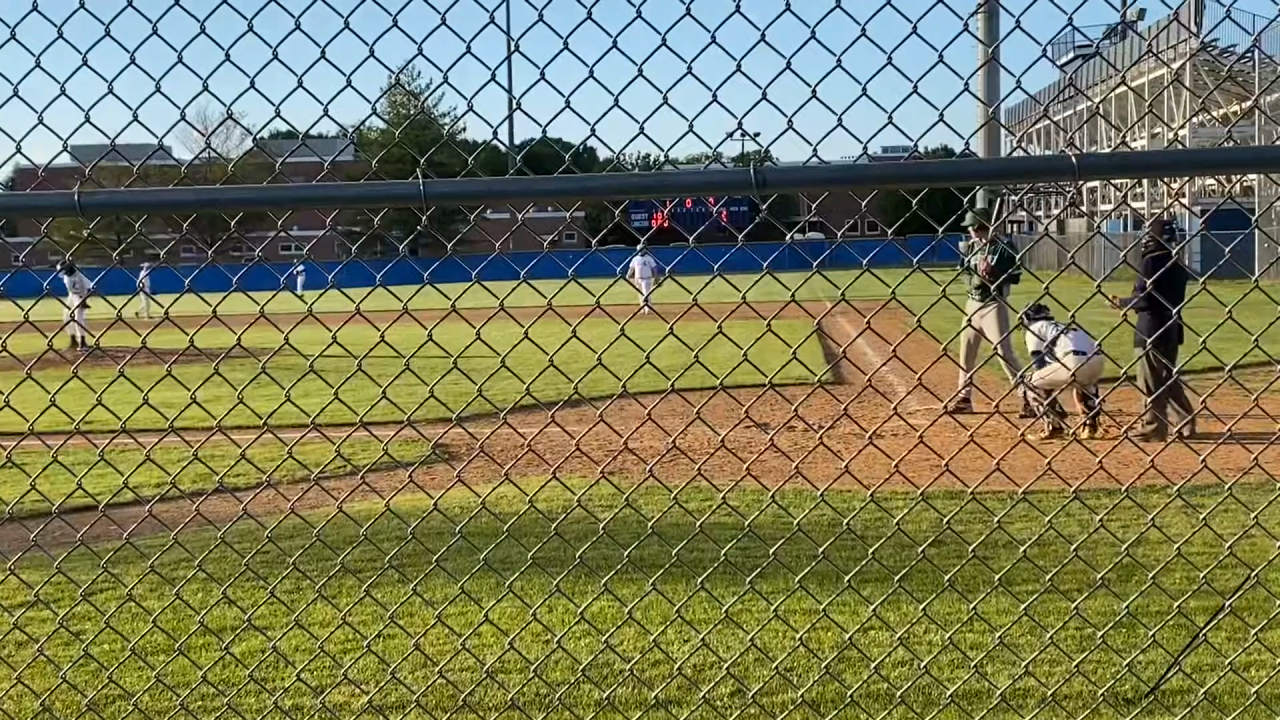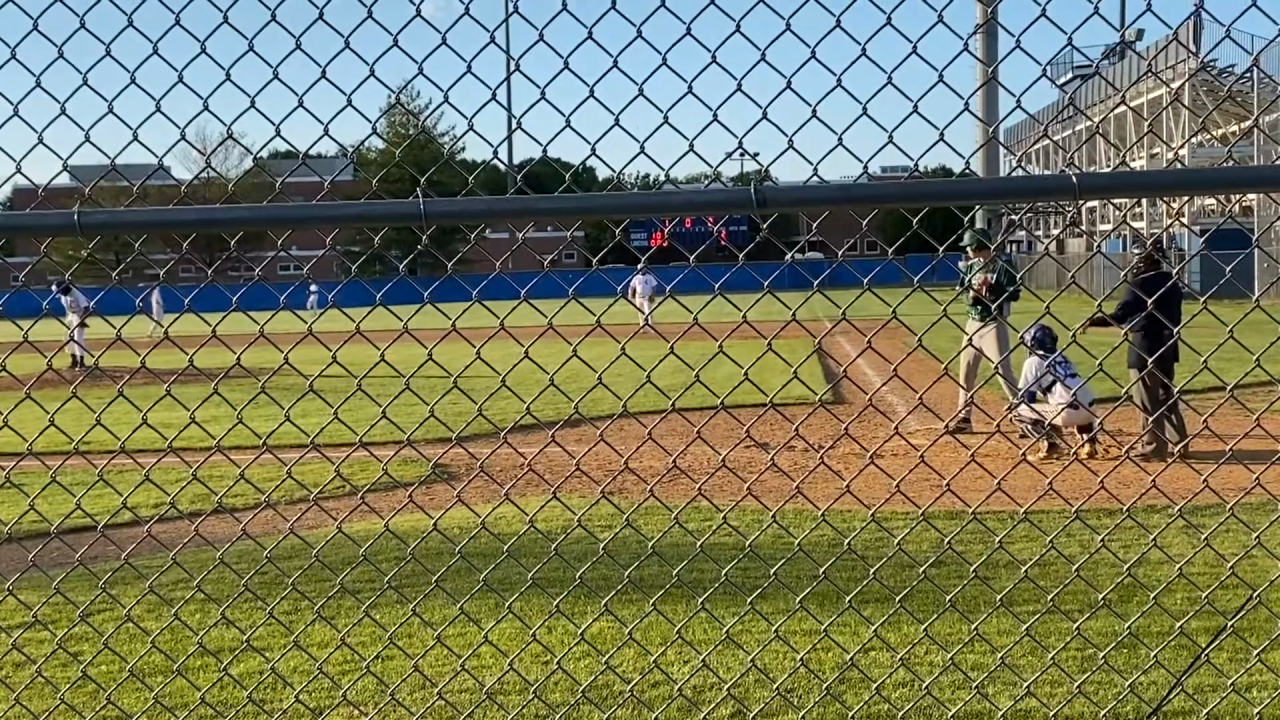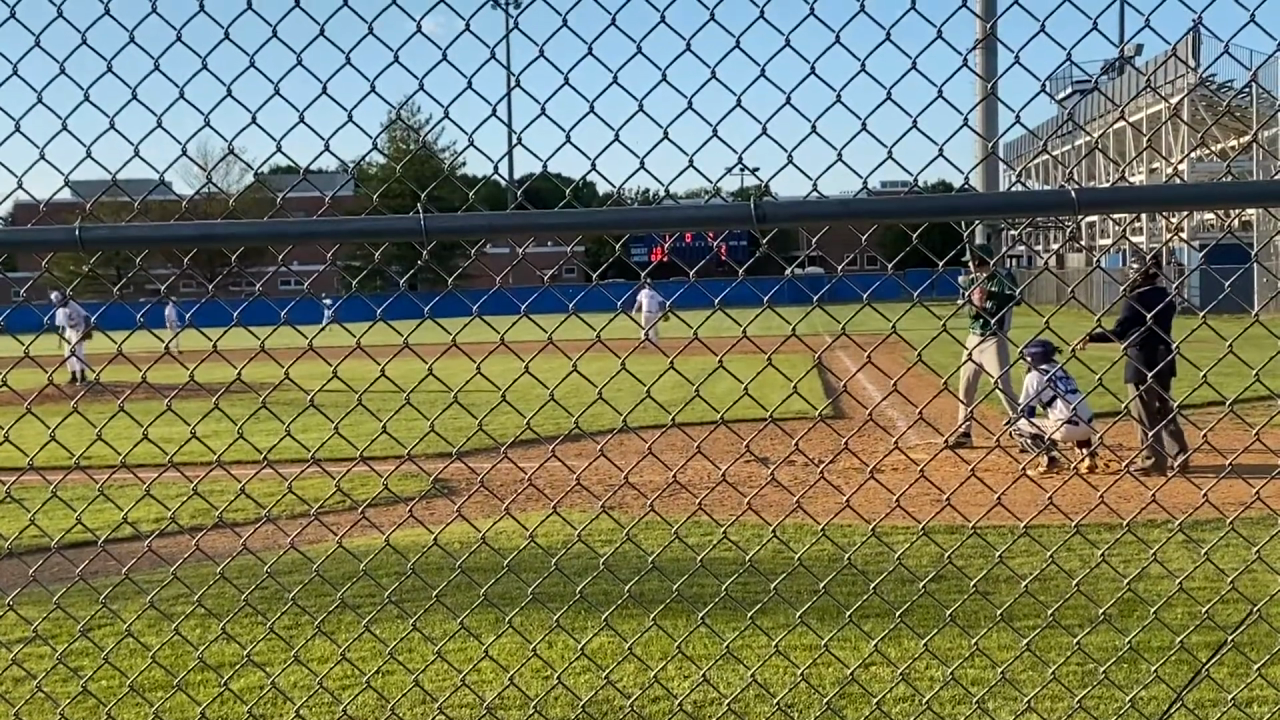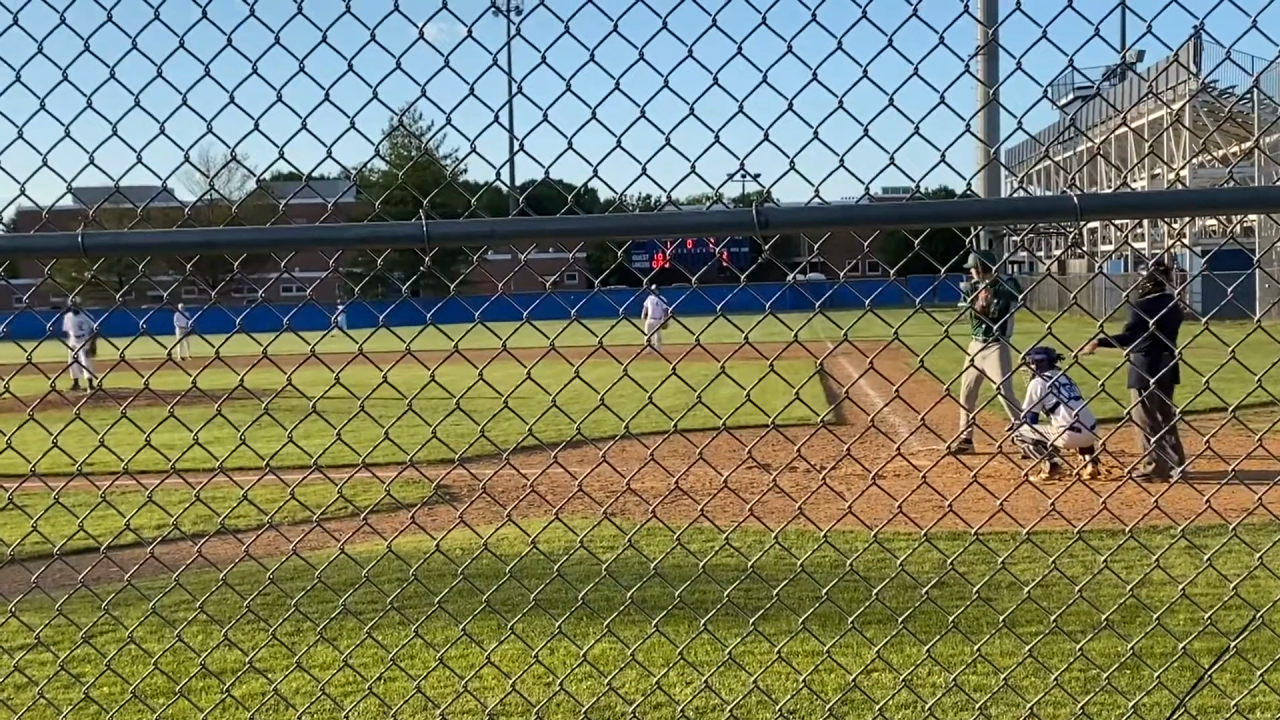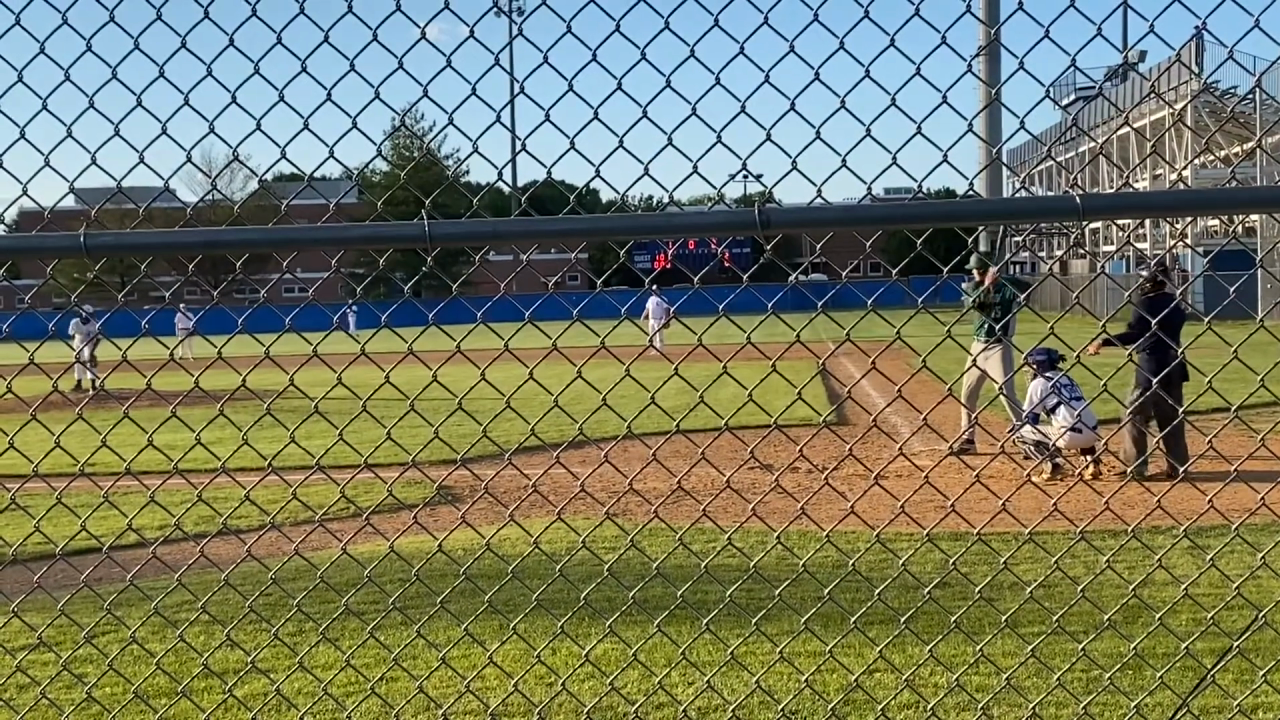
dt=0.5s
person 1, frame 1
left shoulder: (1150, 263)
right shoulder: (1177, 264)
left elbow: (1143, 300)
right elbow: (1177, 297)
left wrist: (1120, 302)
left hip: (1152, 326)
right hip: (1171, 325)
left knee: (1151, 380)
right knee: (1169, 377)
left ankle: (1154, 427)
right ankle: (1185, 422)
person 1, frame 2
left shoulder: (1139, 284)
right shoulder: (1171, 282)
left elbow: (1120, 316)
right elbow: (1176, 318)
left wrist: (1091, 321)
left hip: (1145, 346)
right hip: (1167, 345)
left knee: (1147, 400)
right knee: (1167, 396)
left ankle: (1153, 447)
right ankle: (1177, 443)
person 1, frame 3
left shoulder: (1134, 299)
right shoulder: (1166, 297)
left elbow: (1118, 333)
left wrist: (1090, 337)
left hip: (1141, 359)
right hip: (1163, 358)
left knee: (1145, 414)
right knee: (1165, 409)
left ankle: (1153, 462)
right ankle: (1178, 457)
person 1, frame 4
left shoulder: (1142, 305)
right shoulder: (1174, 305)
left elbow: (1128, 337)
left wrist: (1098, 341)
left hip: (1146, 365)
right hip: (1168, 365)
left knee: (1146, 420)
right knee: (1166, 417)
left ankle: (1155, 468)
right ankle: (1175, 465)
person 1, frame 5
left shoulder: (1145, 303)
right shoulder: (1175, 304)
left elbow: (1133, 335)
right elbow: (1171, 331)
left wrist: (1103, 342)
left hip: (1152, 365)
right hip: (1173, 365)
left knee: (1136, 416)
right knee: (1172, 417)
left ankle: (1135, 467)
right ankle: (1178, 466)
person 2, frame 1
left shoulder: (1004, 246)
right shoulder: (971, 246)
left elbow: (1015, 277)
right elbow: (966, 276)
left wrist: (992, 272)
right wrist: (977, 279)
left hip: (994, 305)
right hip: (973, 304)
left knee: (1004, 352)
right knee: (967, 351)
left ankle: (1028, 397)
right ankle: (964, 398)
person 2, frame 2
left shoulder: (1002, 265)
right shoulder: (970, 266)
left elbow: (1014, 294)
right elbow: (967, 299)
left wrist: (990, 286)
right wrist: (974, 291)
left hip: (994, 325)
right hip: (973, 323)
left knee: (1003, 371)
right knee: (966, 371)
right ankle: (963, 417)
person 2, frame 3
left shoulder: (1003, 277)
right shoulder: (970, 281)
left elbow: (1015, 299)
right elbow: (970, 313)
left wrist: (988, 294)
right wrist: (975, 304)
left hip: (995, 340)
right hip: (974, 338)
left knee: (1003, 386)
right knee: (966, 386)
right ankle: (964, 432)
person 2, frame 4
left shoulder: (1005, 284)
right shoulder: (971, 287)
left elbow: (1020, 297)
right elbow: (970, 313)
left wrist: (993, 293)
right wrist: (980, 303)
left hip: (997, 346)
right hip: (976, 345)
left knee: (1005, 393)
right knee: (967, 393)
right ankle: (965, 438)
person 2, frame 5
left shoulder: (1007, 285)
right shoulder: (973, 286)
left elbow: (1027, 289)
right elbow: (970, 303)
left wrist: (1001, 279)
right wrist: (987, 286)
left hip: (999, 347)
right hip: (978, 345)
left knee: (1006, 393)
right knee: (968, 393)
right ankle: (967, 439)
